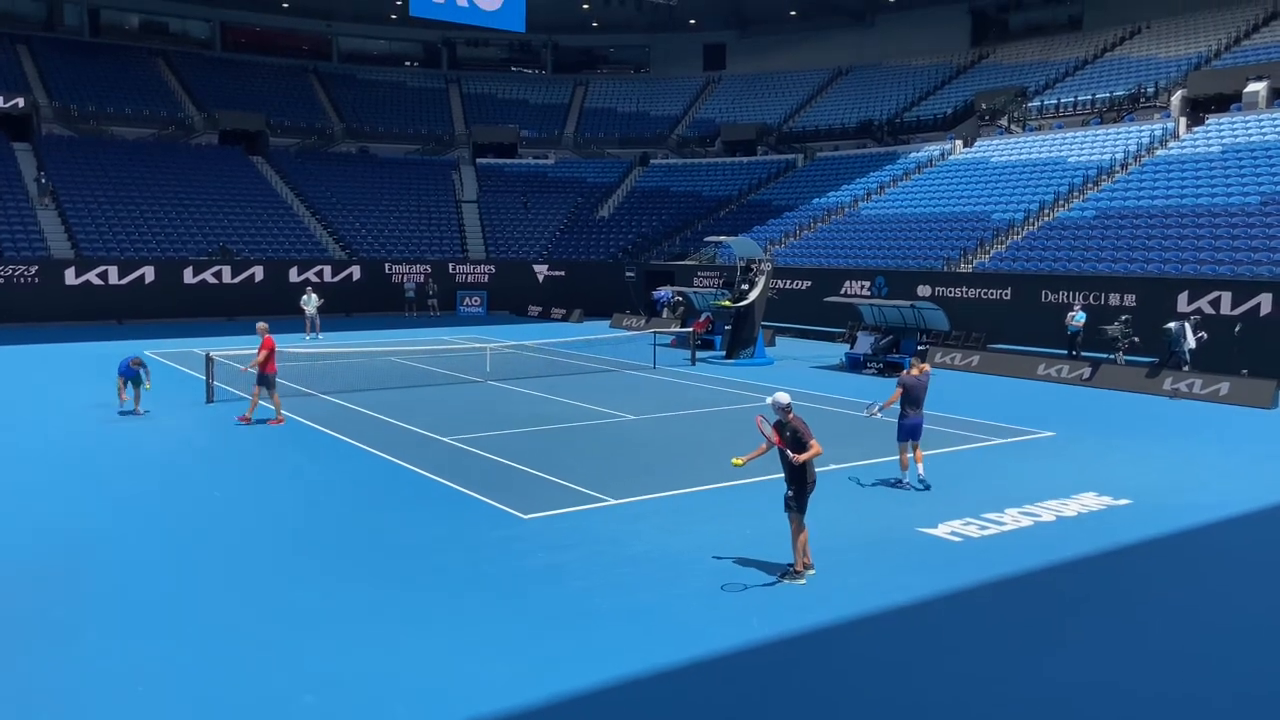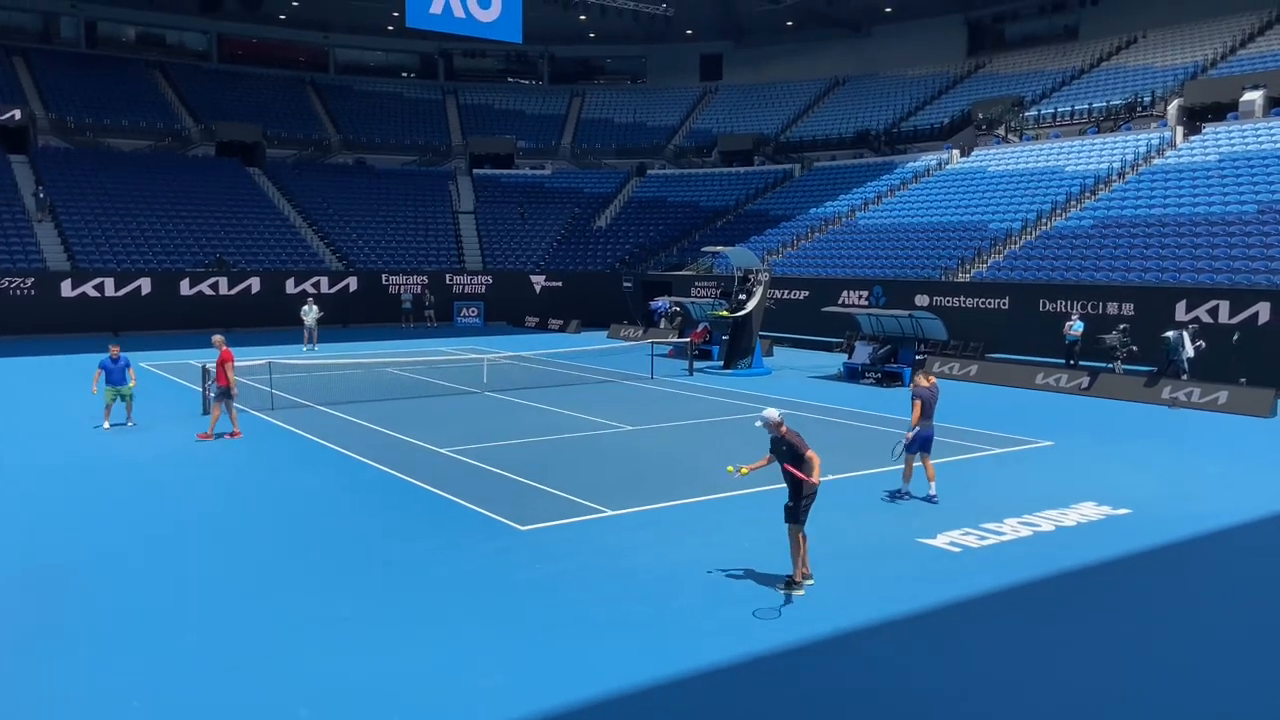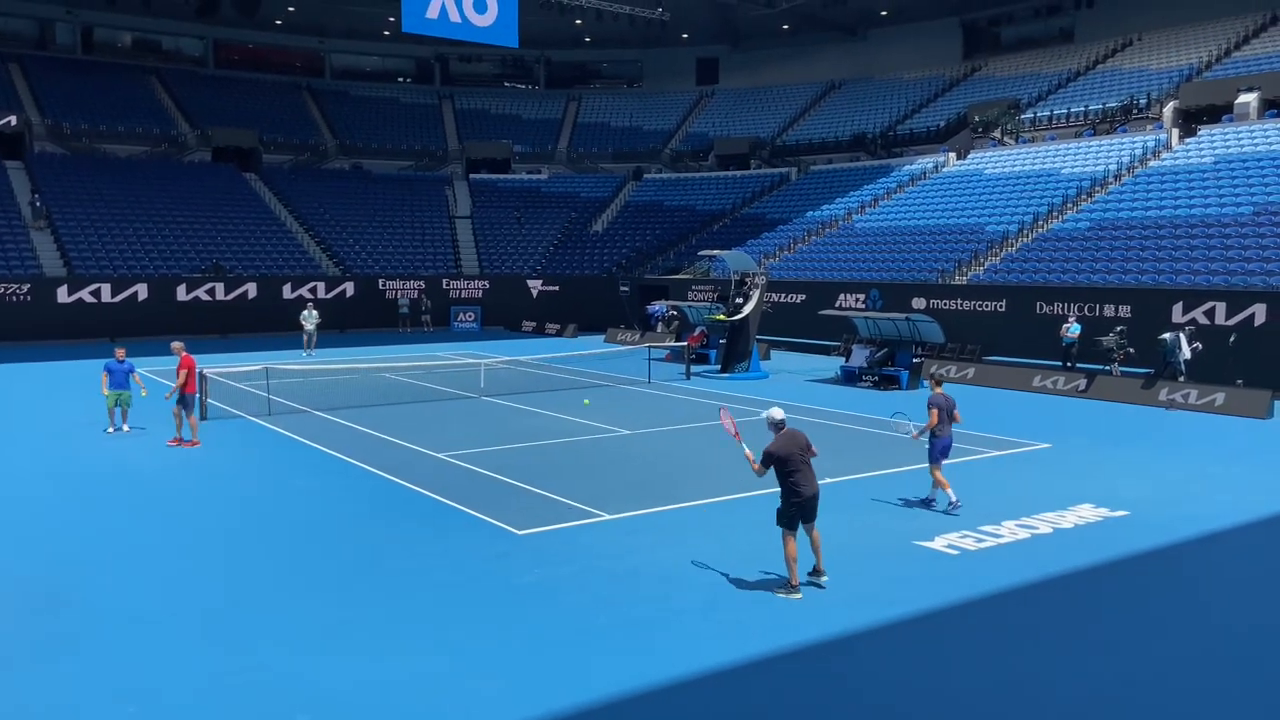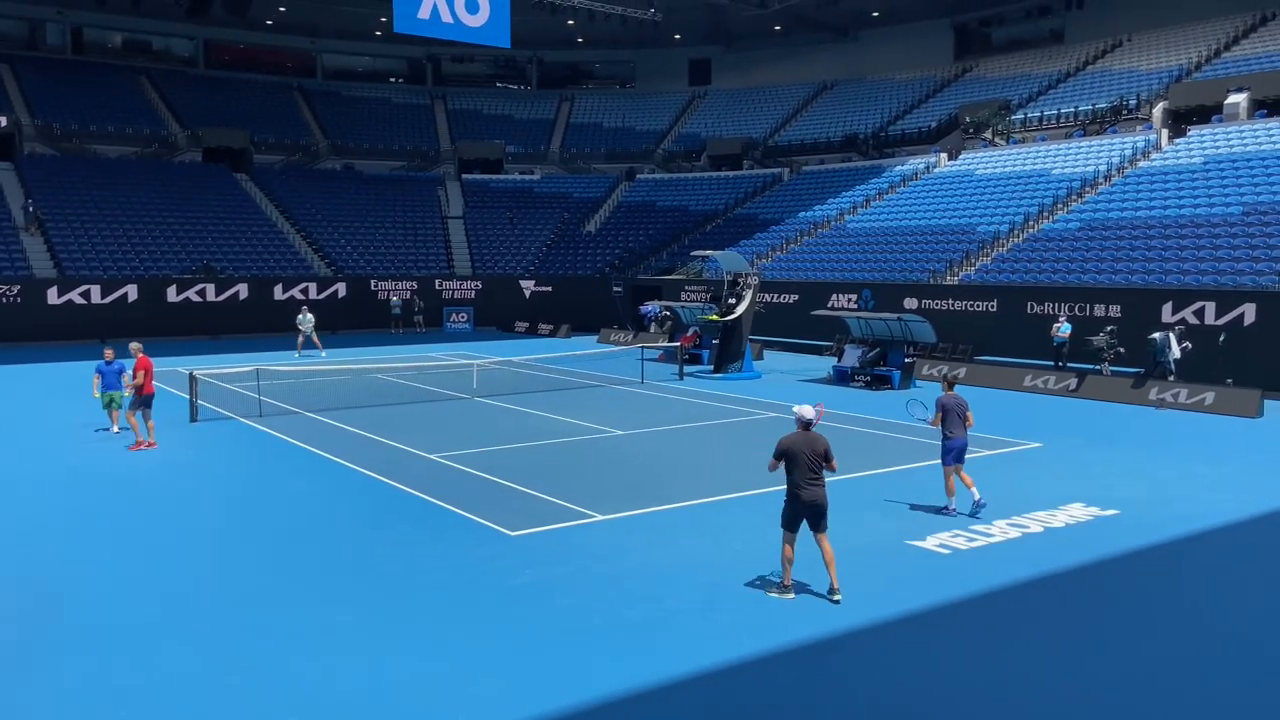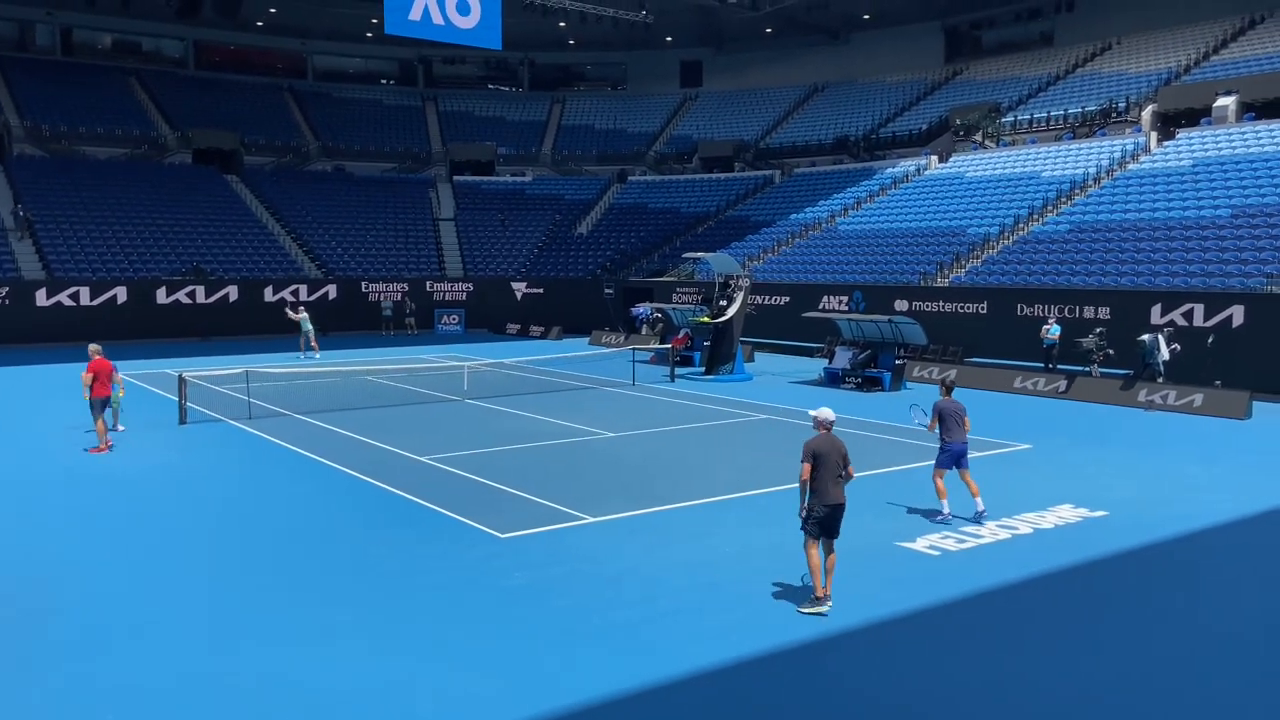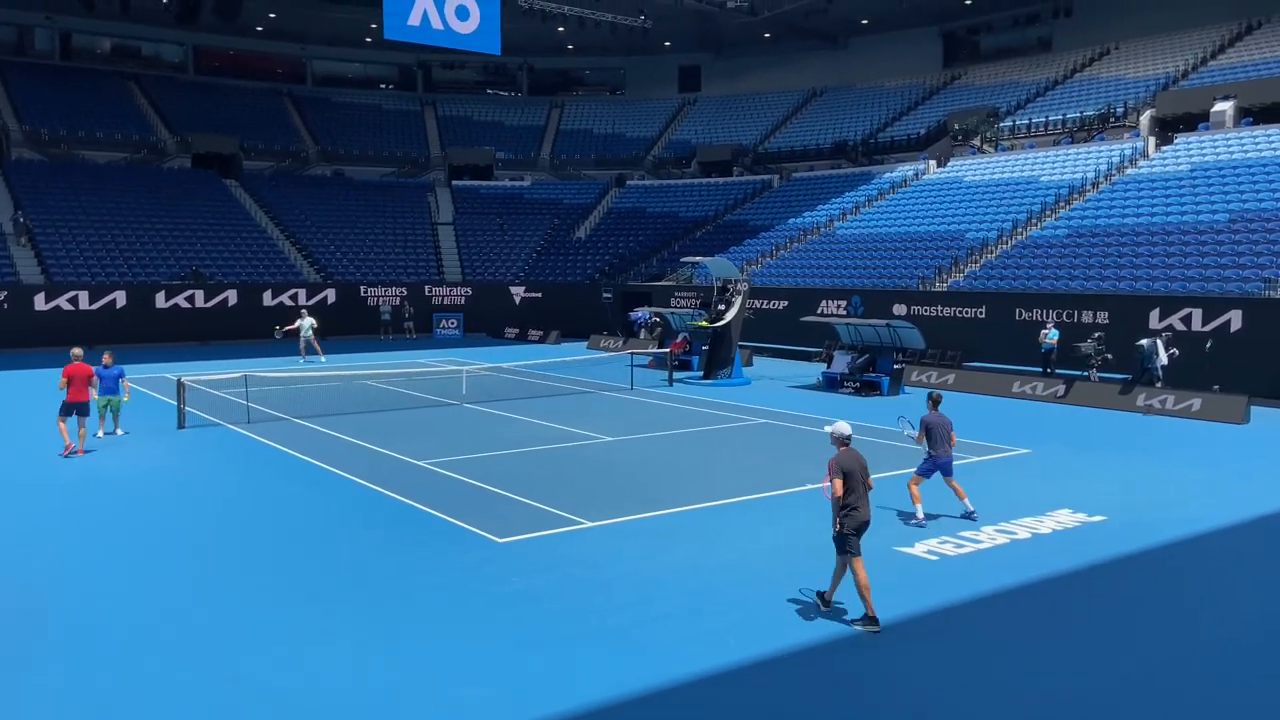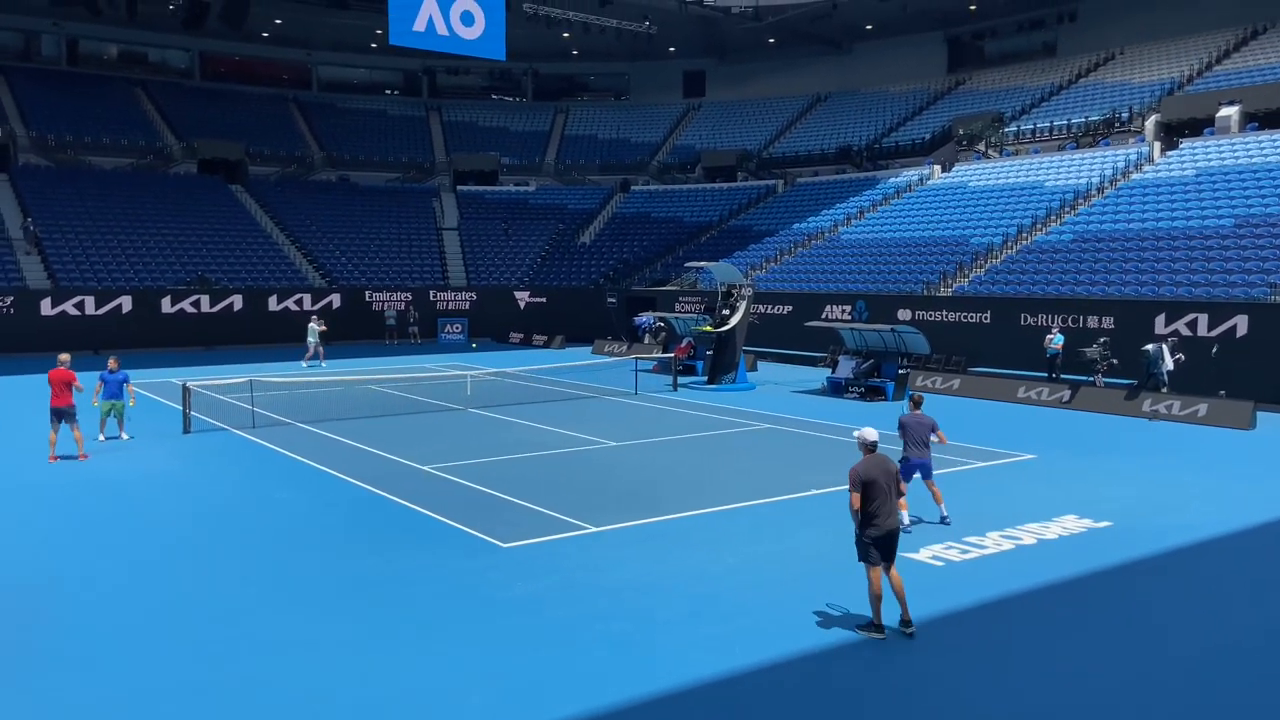
dt=0.5s
person 1, frame 1
left shoulder: (798, 426)
right shoulder: (779, 425)
left elbow: (817, 449)
right elbow: (767, 445)
left wrist: (802, 457)
right wrist: (746, 458)
left hip: (802, 481)
right hip: (793, 480)
left knee: (795, 523)
right knee: (798, 521)
left ankle: (798, 572)
right ankle: (807, 563)
person 1, frame 2
left shoulder: (792, 439)
right shoulder: (775, 439)
left elbow: (814, 458)
right elbow: (771, 457)
left wrist: (815, 475)
right wrist: (752, 467)
left hip: (803, 491)
right hip: (800, 490)
left knee: (794, 532)
right knee: (798, 530)
left ankle: (796, 582)
right ankle: (805, 573)
person 1, frame 3
left shoulder: (772, 450)
right shoulder: (799, 435)
left elbow: (759, 472)
right elbow: (814, 453)
left wrist: (750, 459)
left hip: (795, 497)
right hip: (813, 491)
left knee: (789, 537)
right knee: (810, 528)
left ankle: (793, 586)
right ankle: (819, 571)
person 1, frame 4
left shoulder: (786, 441)
right shoulder: (822, 441)
left elbow: (771, 468)
right elbow: (833, 468)
left hip: (797, 499)
right hip: (819, 498)
left knee: (788, 540)
right knee: (823, 540)
left ankle: (786, 586)
right ankle: (835, 588)
person 1, frame 5
left shoulder: (811, 444)
right shoulder: (839, 444)
left elbow: (804, 477)
right elbow: (850, 474)
left wrist: (802, 503)
left hip: (820, 503)
right hip: (839, 502)
left knee: (811, 547)
right knee: (829, 547)
left ankle: (818, 598)
right ankle: (826, 593)
person 1, frame 6
left shoulder: (836, 461)
right shoulder: (858, 456)
left elbow: (837, 493)
right elbow: (870, 485)
left wrist: (835, 517)
left hip: (848, 520)
right hip: (864, 516)
left knee: (857, 567)
right knee: (842, 558)
left ankle: (871, 617)
right ankle: (826, 598)
person 1, frame 7
left shoulder: (857, 470)
right shoulder: (890, 463)
left elbow: (855, 505)
right elbow: (902, 491)
left wrist: (857, 525)
left hip: (871, 530)
right hip: (892, 526)
left knee: (874, 575)
right knee: (891, 571)
left ankle: (876, 625)
right ankle: (906, 619)
